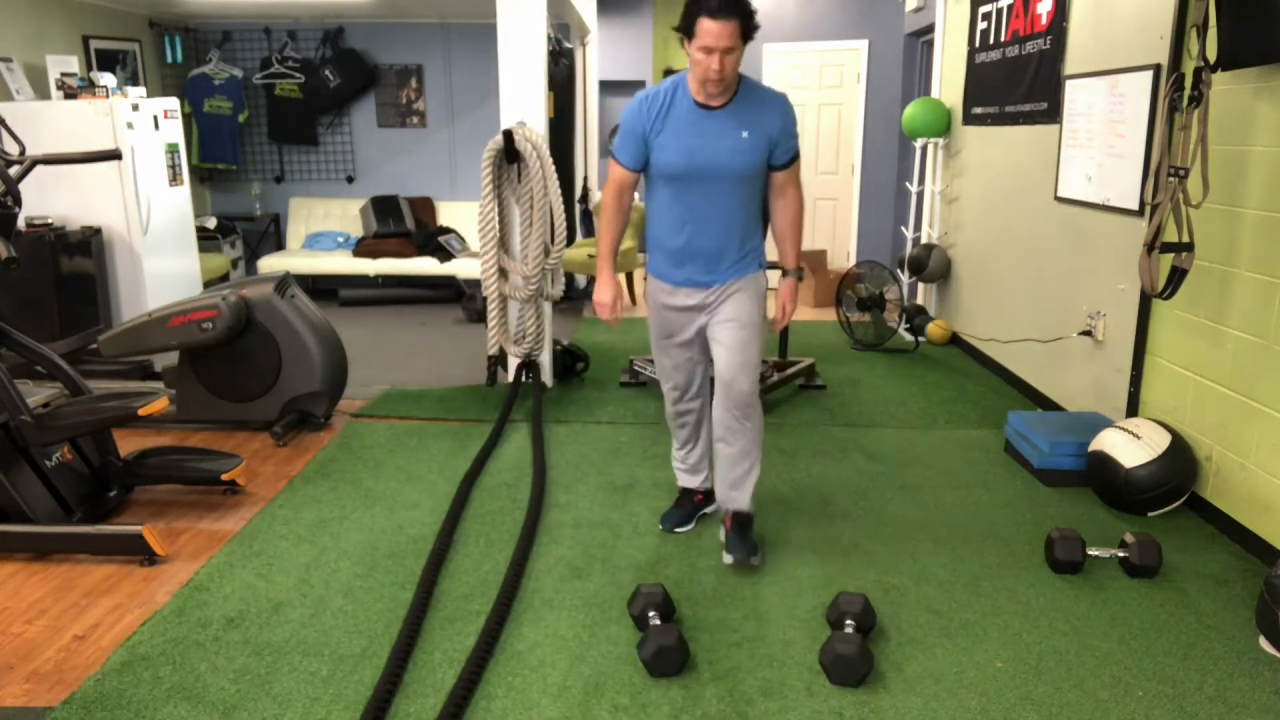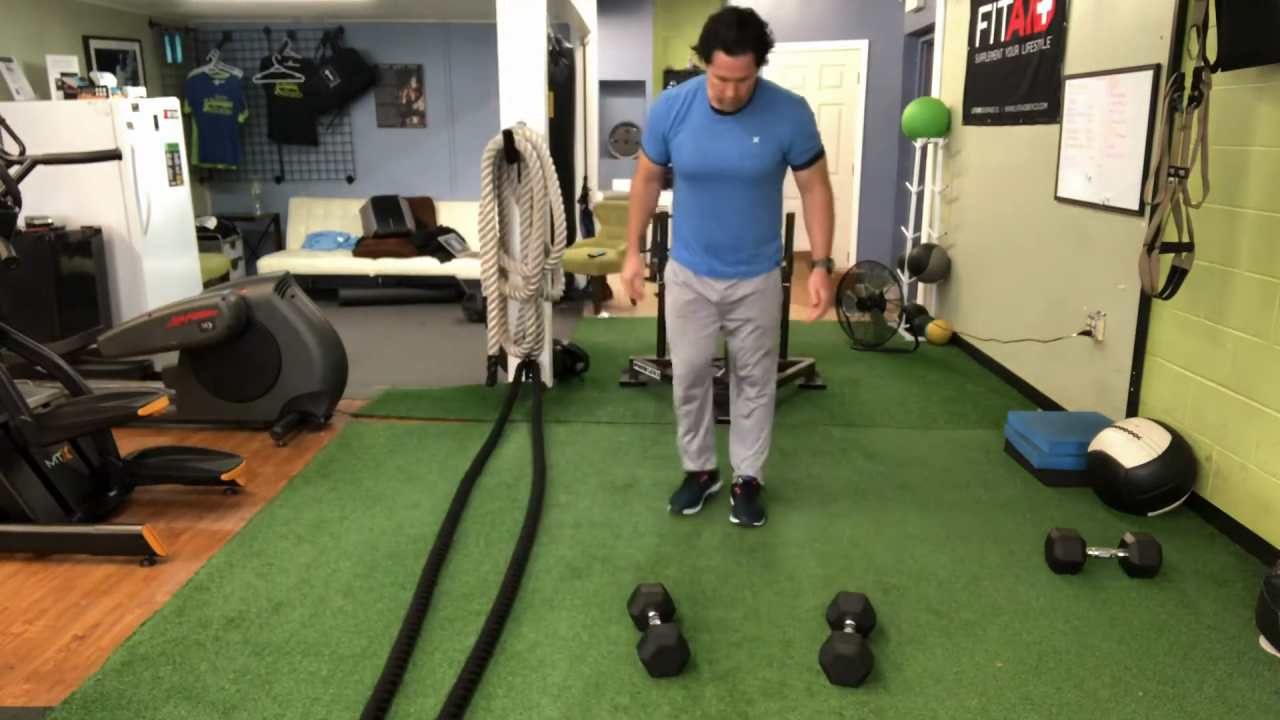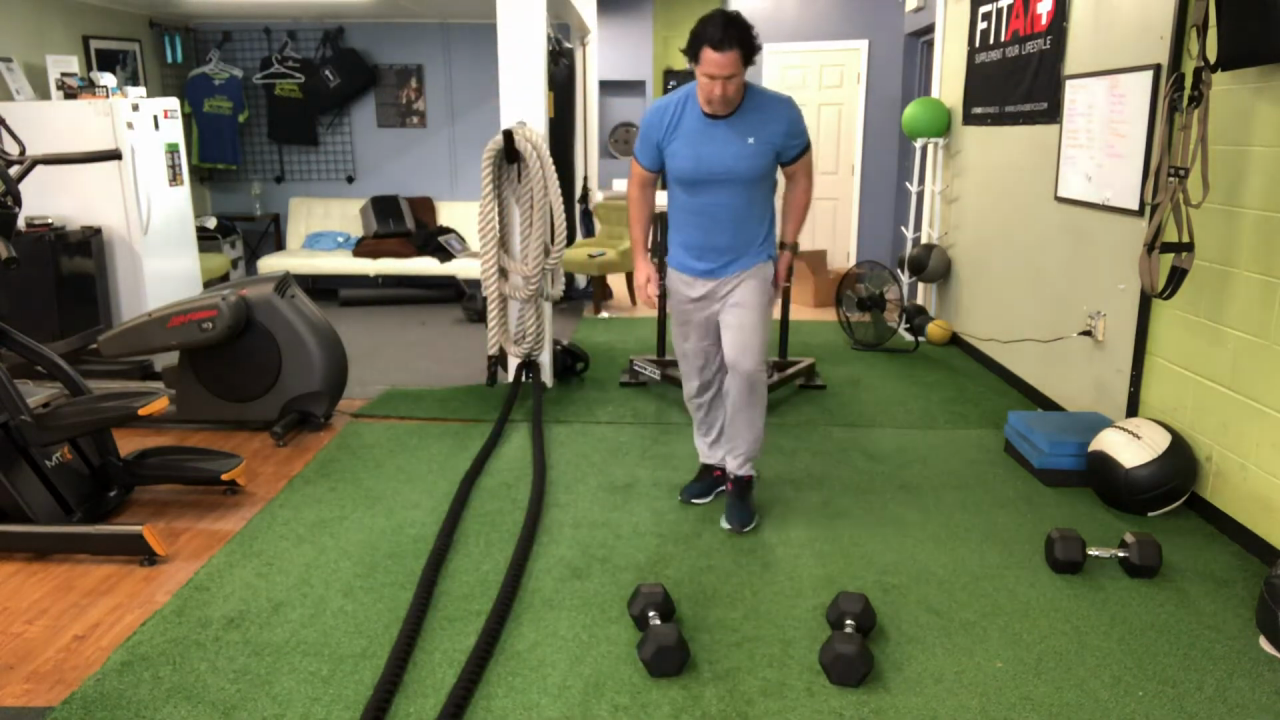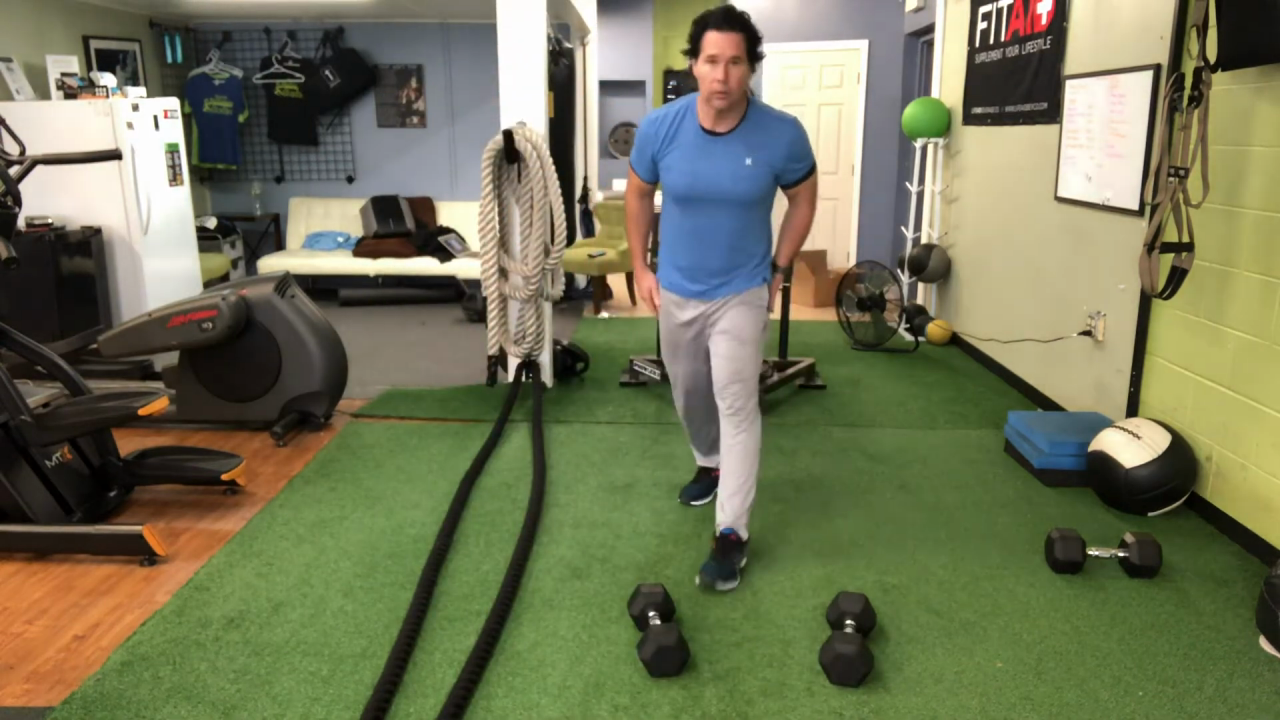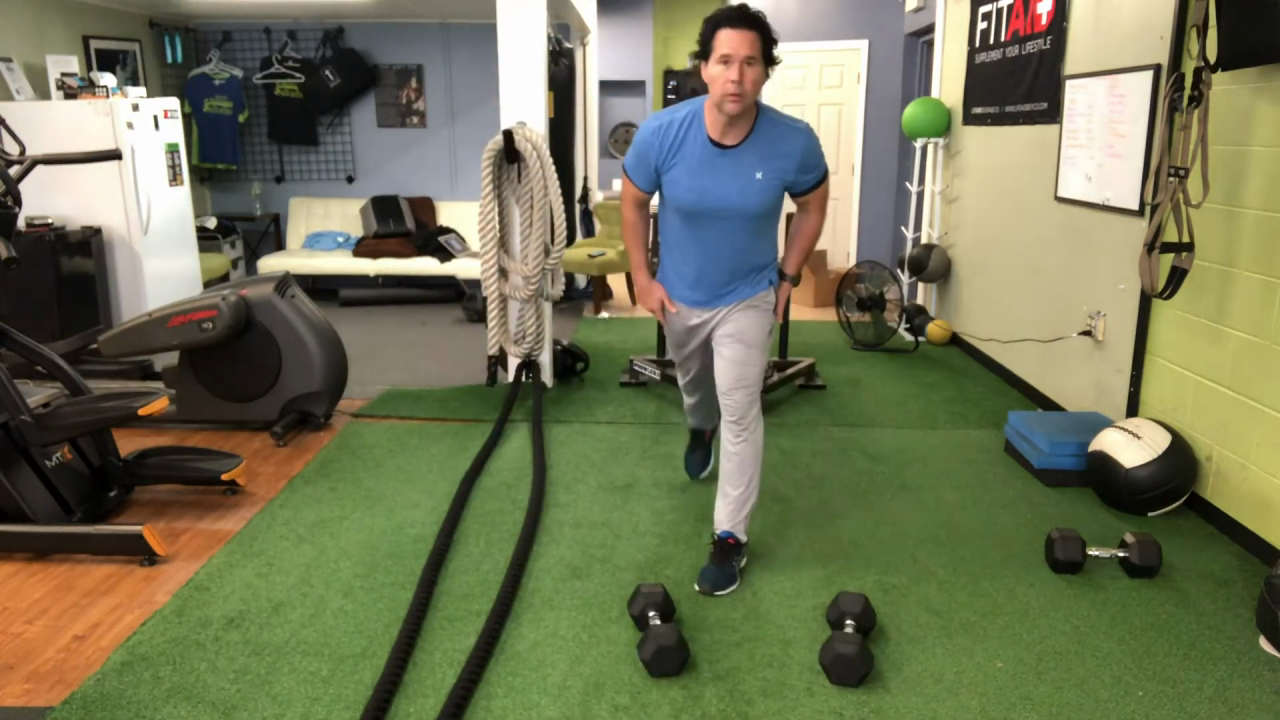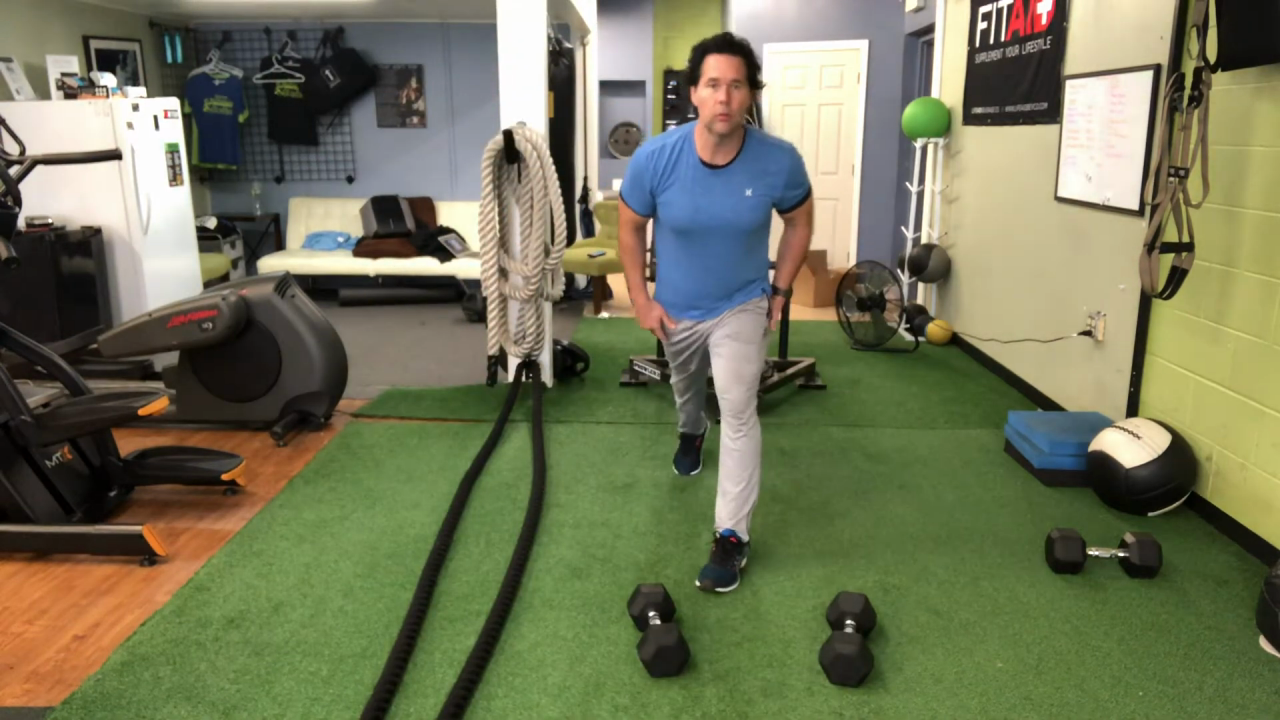
dt=0.4s
person 1, frame 1
left shoulder: (772, 111)
right shoulder: (648, 109)
left elbow: (785, 193)
right elbow: (618, 191)
left wrist: (791, 272)
right wrist: (605, 272)
left hip: (739, 282)
right hip: (668, 284)
left knee: (737, 390)
right knee: (682, 394)
left ankle: (739, 508)
right ankle: (695, 487)
person 1, frame 2
left shoulder: (790, 113)
right shoulder: (670, 108)
left elbow: (814, 188)
right elbow: (647, 179)
left wrist: (821, 265)
right wrist: (632, 251)
left hip: (756, 276)
right hip: (688, 273)
left knee: (754, 379)
right knee: (690, 376)
left ankle: (747, 477)
right ankle: (699, 469)
person 1, frame 3
left shoulder: (780, 114)
right shoulder: (662, 116)
left elbow: (799, 177)
right elbow: (641, 185)
left wrist: (786, 247)
right wrist: (641, 257)
left hip: (750, 270)
right hip: (686, 273)
left knee: (745, 369)
right knee: (699, 377)
left ankle: (741, 474)
right ankle: (713, 461)
person 1, frame 4
left shoulder: (782, 133)
right shoulder: (659, 127)
left elbow: (803, 199)
right elbow: (639, 196)
left wrist: (778, 269)
right wrist: (640, 266)
left hip: (742, 293)
right hip: (676, 291)
left knee: (736, 403)
right knee: (689, 393)
left ankle: (731, 533)
right ankle: (709, 465)
person 1, frame 5
left shoulder: (794, 142)
right shoulder: (660, 134)
left elbow: (813, 208)
right elbow: (632, 204)
left wrist: (787, 277)
right wrist: (642, 278)
left hip: (748, 297)
right hip: (679, 294)
left knee: (739, 412)
right knee: (691, 382)
left ankle: (730, 537)
right ankle: (700, 427)
person 1, frame 6
left shoulder: (779, 161)
right shoulder: (654, 158)
left elbow: (798, 224)
right elbow: (631, 228)
left wrist: (780, 291)
right wrist: (641, 298)
left hip: (742, 306)
right hip: (676, 308)
left knee: (738, 409)
right knee: (686, 386)
left ankle: (731, 537)
right ankle: (691, 433)
